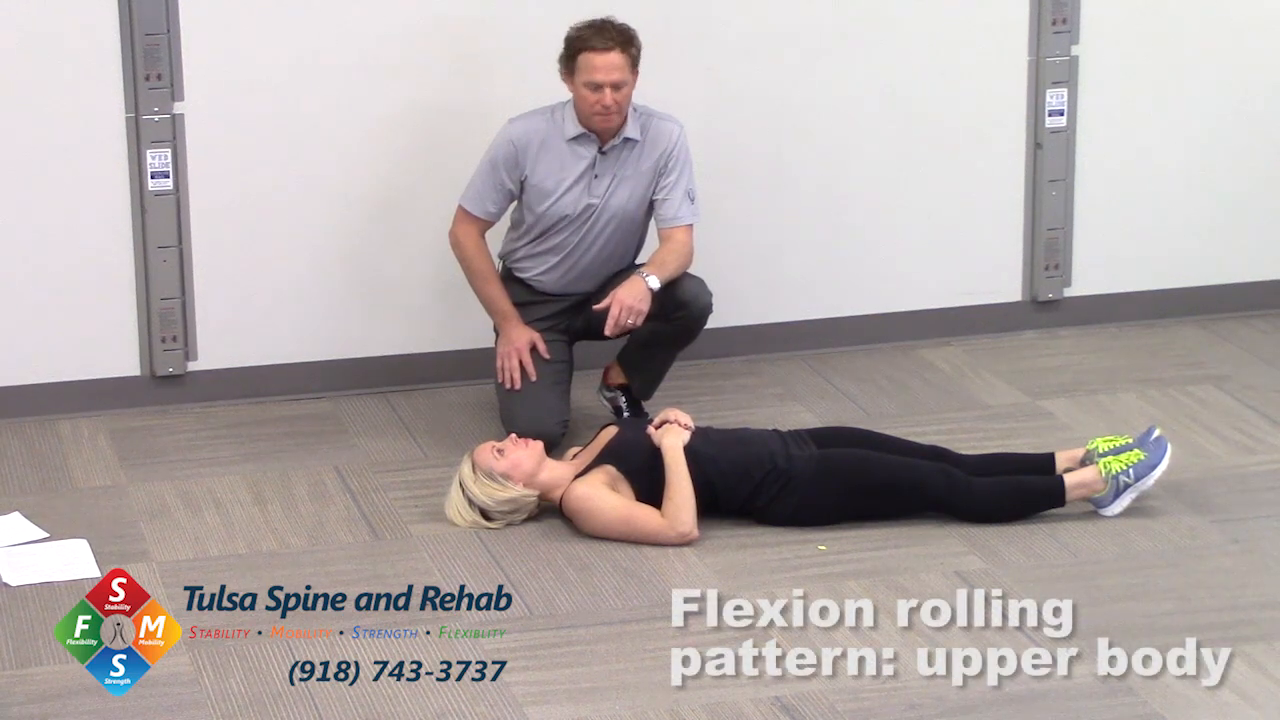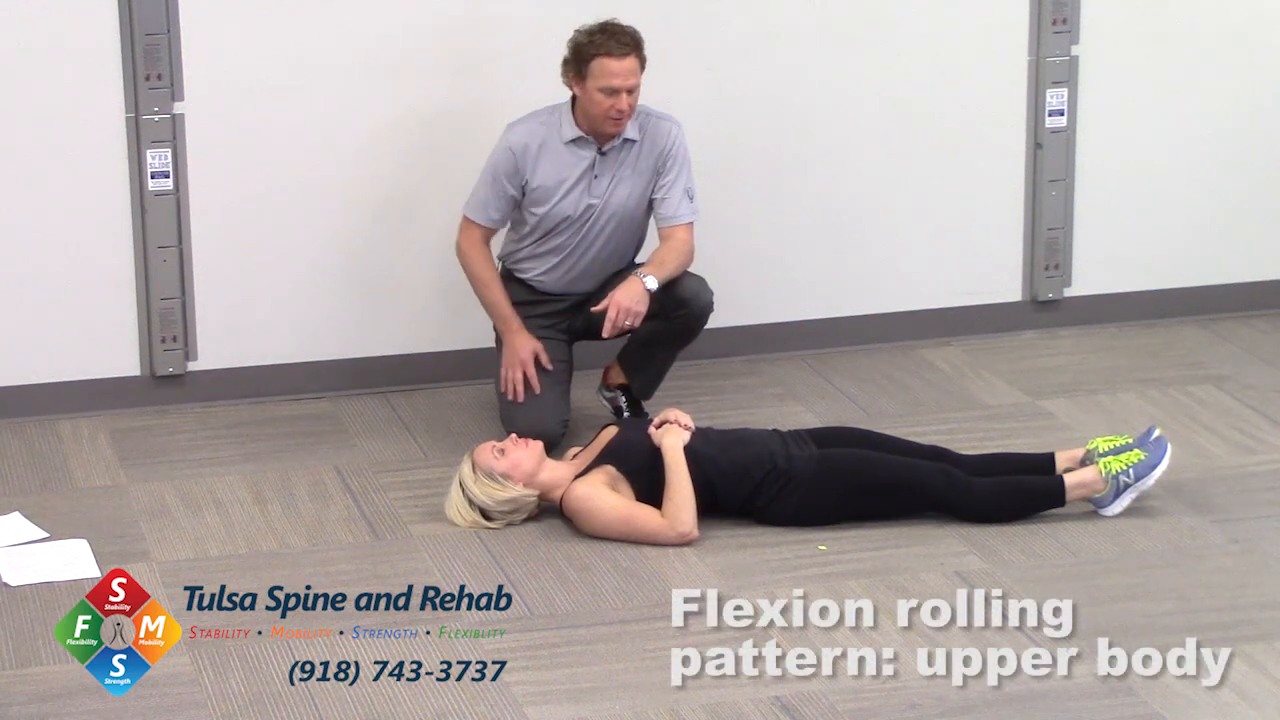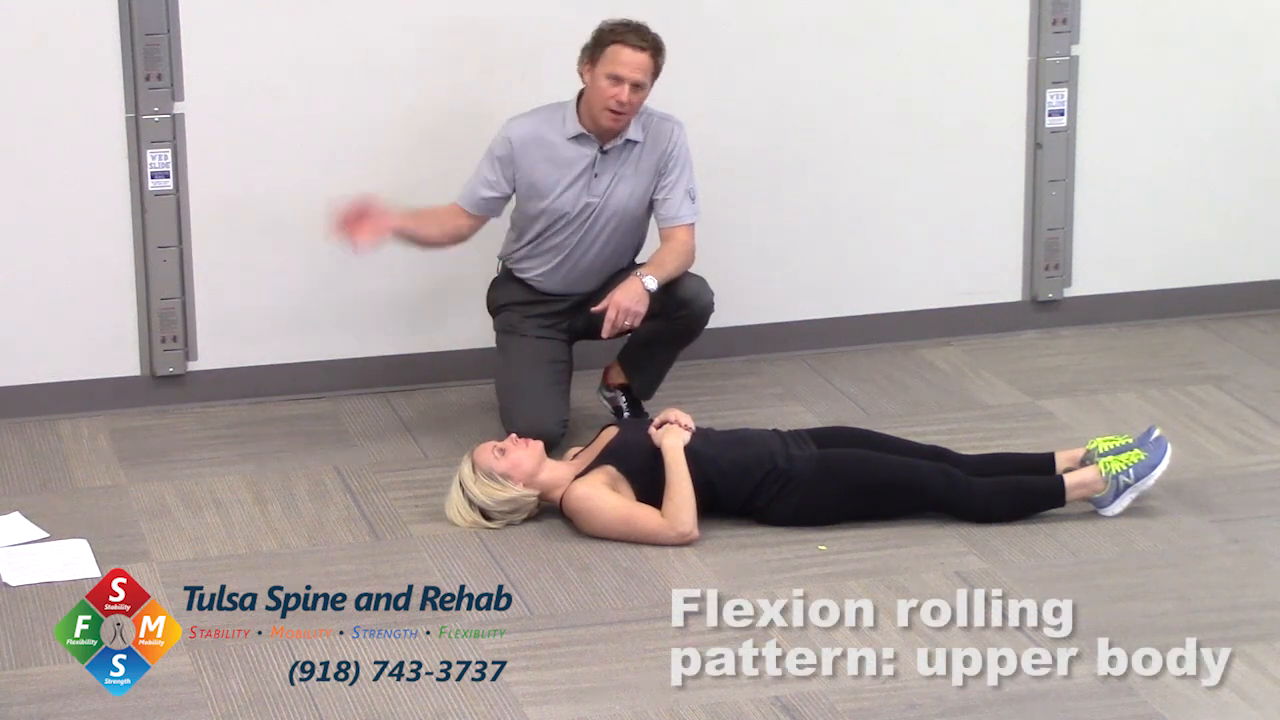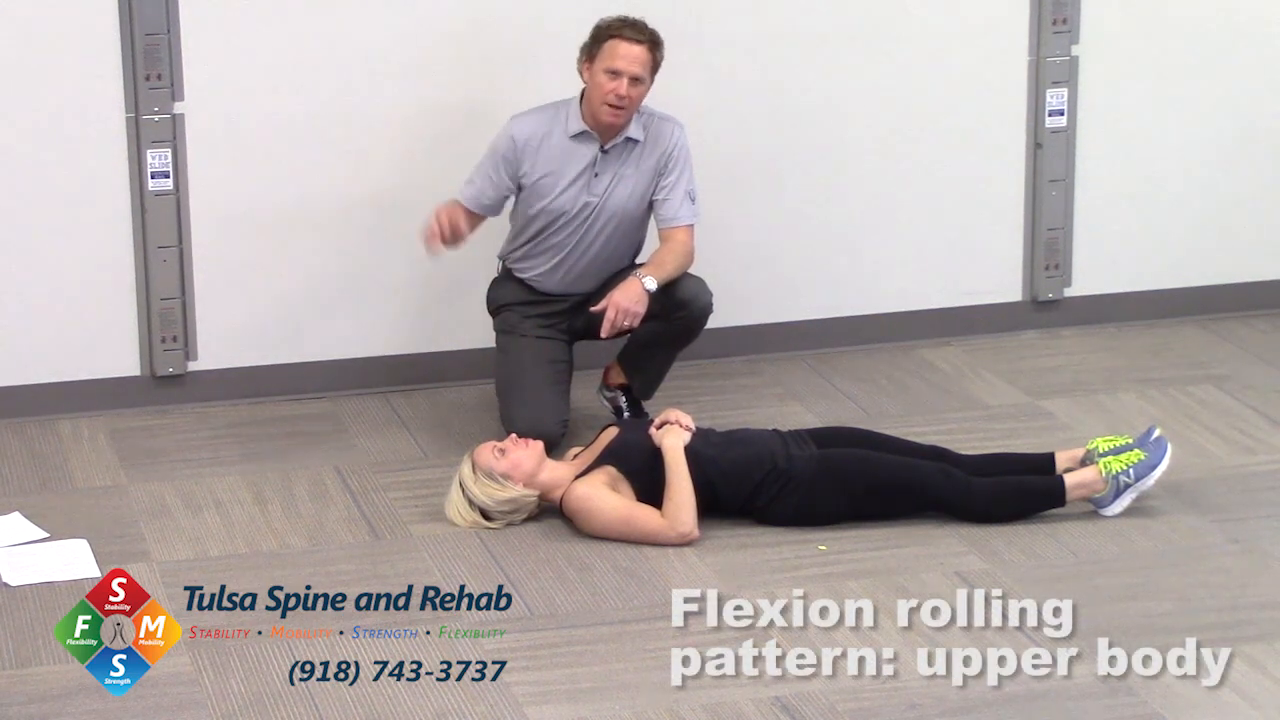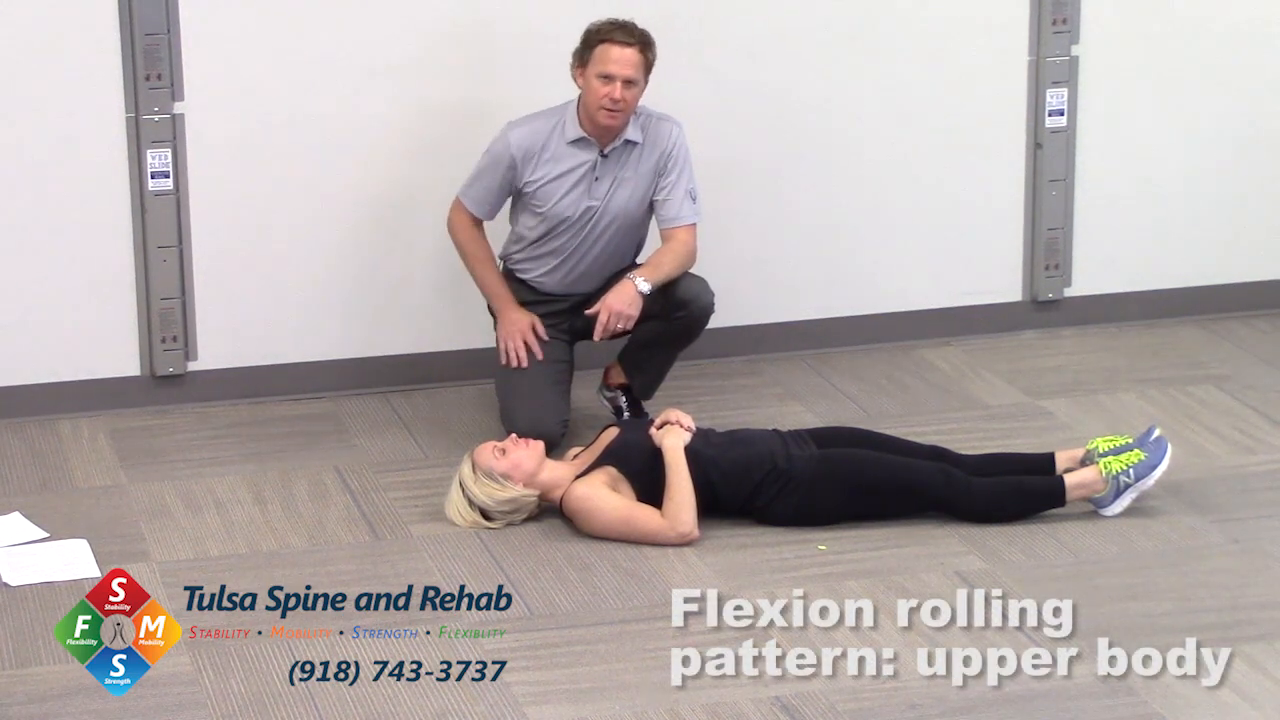
dt=0.4s
person 1, frame 1
left shoulder: (584, 460)
right shoulder: (582, 501)
right elbow: (680, 528)
left wrist: (669, 423)
right wrist: (672, 447)
left hip: (780, 443)
right hip: (781, 488)
left knee: (943, 460)
right knee: (948, 489)
left ankle: (1081, 459)
right ankle: (1094, 484)
person 1, frame 2
left shoulder: (582, 459)
right shoulder: (582, 500)
right elbow: (681, 528)
left wrist: (668, 423)
right wrist: (672, 449)
left hip: (778, 445)
right hip: (781, 489)
left knee: (944, 461)
right knee: (947, 489)
left ankle: (1080, 459)
right ankle: (1095, 484)
person 1, frame 3
left shoulder: (584, 460)
right shoulder: (582, 501)
right elbow: (681, 528)
left wrist: (668, 423)
right wrist: (673, 447)
left hip: (779, 444)
right hip: (781, 489)
left knee: (945, 461)
right knee: (948, 489)
left ankle: (1081, 458)
right ankle: (1095, 484)
person 1, frame 4
left shoulder: (582, 460)
right shoulder: (583, 500)
right elbow: (681, 527)
left wrist: (668, 422)
right wrist: (673, 449)
left hip: (777, 444)
right hip: (781, 489)
left knee: (943, 461)
right knee: (946, 489)
left ankle: (1081, 459)
right ankle: (1095, 484)
person 1, frame 5
left shoulder: (582, 461)
right shoulder: (583, 501)
right elbow: (681, 528)
left wrist: (668, 422)
right wrist: (673, 448)
left hip: (777, 444)
right hip: (781, 489)
left knee: (944, 461)
right knee: (947, 490)
left ankle: (1080, 459)
right ankle: (1095, 484)
person 2, frame 1
left shoulder: (665, 137)
right shoulder: (523, 137)
left elbow: (678, 241)
right elbow: (465, 231)
left wrist: (645, 280)
right wrist: (508, 323)
left hip: (611, 289)
right hip: (534, 298)
left knee: (693, 299)
right knee: (536, 431)
left ankle: (621, 382)
right ankle: (529, 369)
person 2, frame 2
left shoulder: (663, 135)
right shoulder: (522, 141)
left elbow: (679, 241)
right elbow: (472, 241)
left wrist: (643, 281)
right wrist: (511, 332)
left hip: (610, 289)
right hip: (532, 299)
left knee: (693, 297)
right knee: (536, 431)
left ankle: (620, 382)
right ankle: (522, 366)
person 2, frame 3
left shoulder: (666, 137)
right shoulder: (524, 135)
left elbow: (681, 242)
right elbow: (460, 220)
left wrist: (644, 282)
right wrist: (392, 222)
left hip: (611, 290)
right hip: (531, 298)
left knee: (694, 298)
right knee: (537, 431)
left ankle: (622, 381)
right ankle: (537, 370)
person 2, frame 4
left shoulder: (667, 138)
right shoulder: (527, 133)
left elbow: (680, 243)
right elbow: (467, 214)
left wrist: (643, 281)
right wrist: (448, 221)
left hip: (610, 290)
right hip: (531, 299)
left knee: (693, 299)
right knee: (536, 432)
left ankle: (620, 382)
right ankle: (528, 370)
person 2, frame 5
left shoulder: (665, 138)
right shoulder: (523, 140)
left elbow: (682, 243)
right elbow: (463, 219)
left wrist: (637, 284)
right wrist: (506, 308)
left hip: (611, 290)
right hip: (533, 298)
left knee: (694, 299)
right knee: (537, 431)
left ankle: (621, 382)
right ankle: (537, 372)
